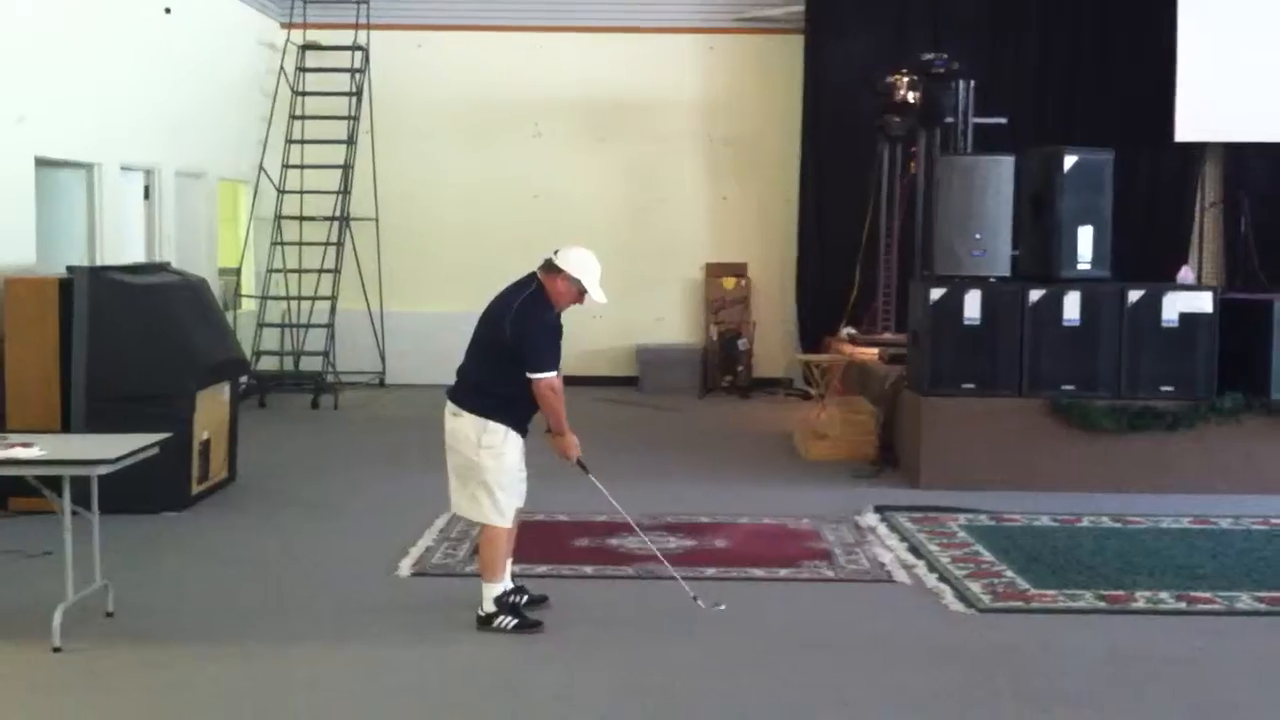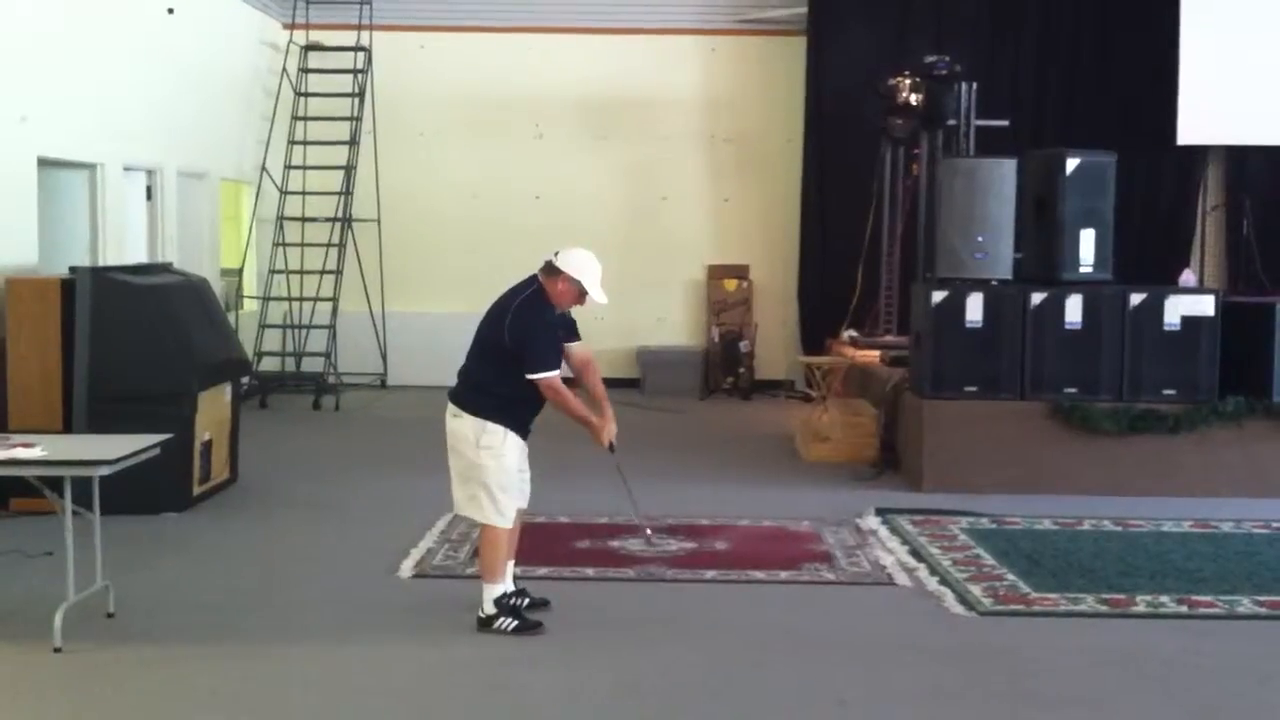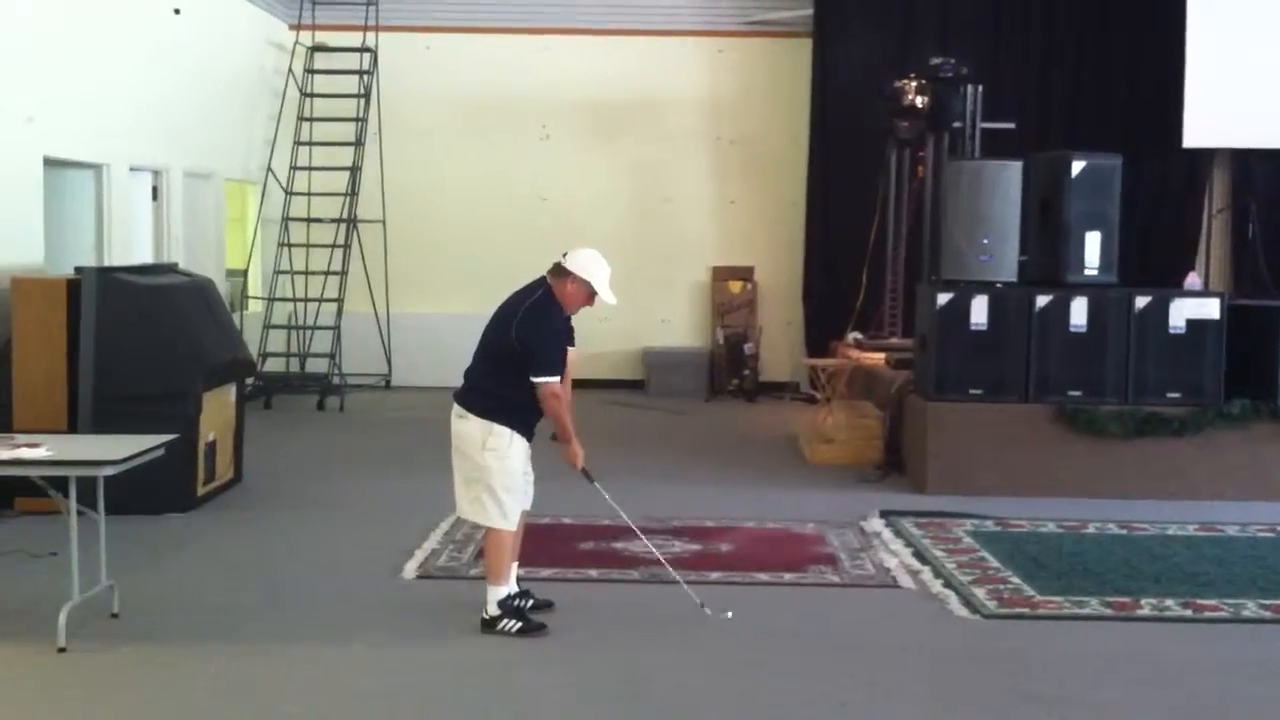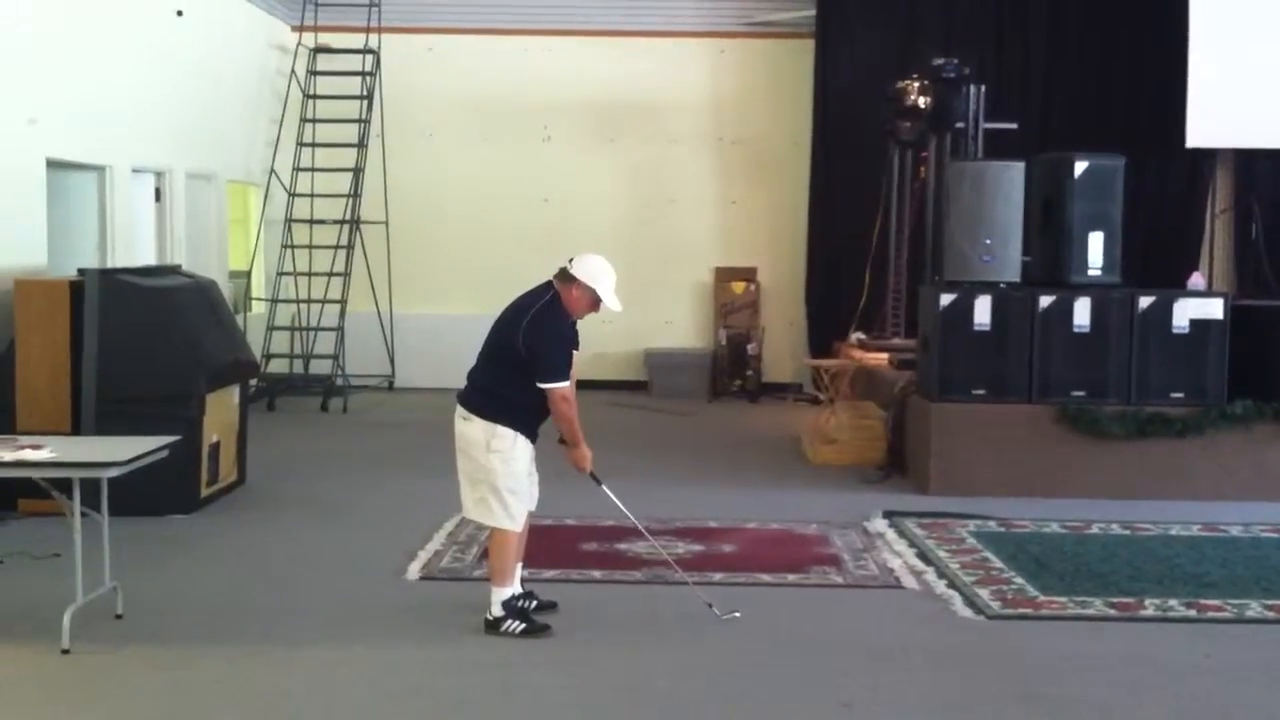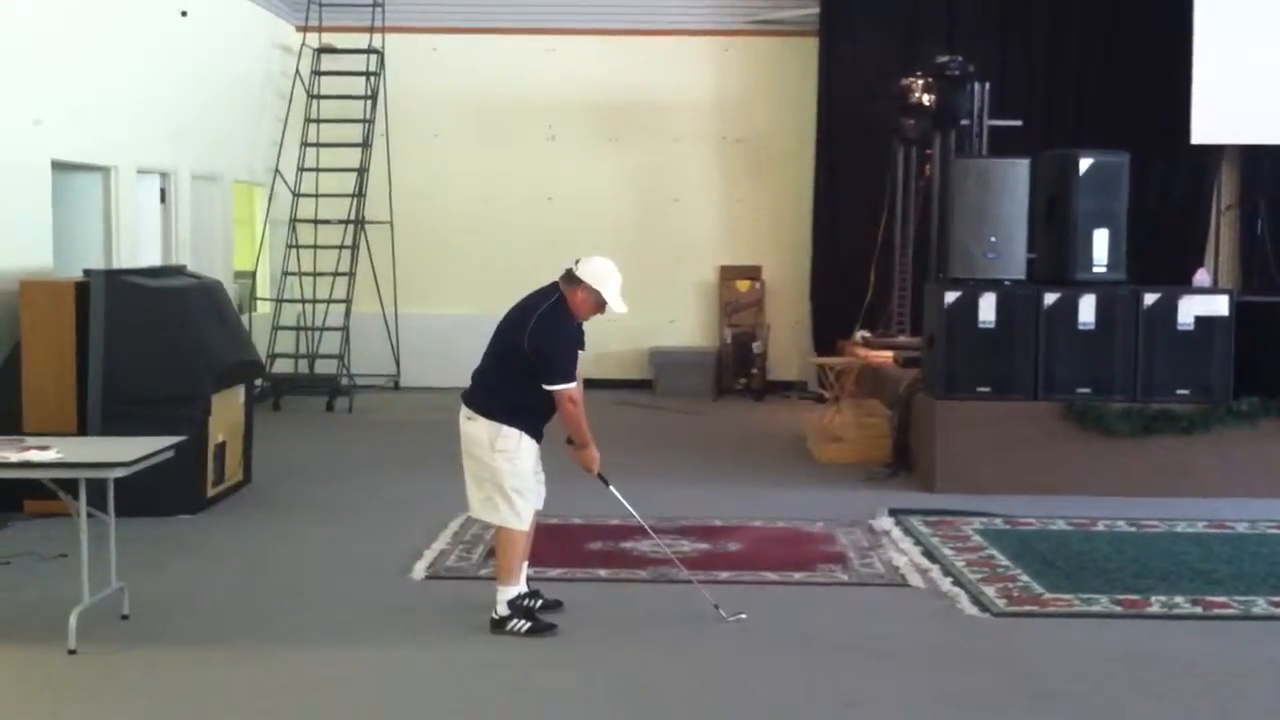
dt=0.5s
person 1, frame 1
left shoulder: (536, 299)
right shoulder: (533, 314)
left elbow: (550, 376)
right elbow: (545, 387)
left wrist: (559, 429)
right wrist: (563, 434)
left hip: (496, 418)
right hip: (484, 422)
left knee: (509, 506)
right knee: (497, 513)
left ankle: (504, 587)
right ankle: (492, 606)
person 1, frame 2
left shoulder: (548, 306)
right shoulder: (529, 314)
left elbow: (580, 359)
right elbow: (551, 386)
left wrist: (606, 411)
right wrist: (593, 423)
left hip: (503, 420)
right hip: (484, 422)
left knee: (513, 506)
right knee: (497, 513)
left ankle: (505, 588)
right ankle: (492, 608)
person 1, frame 3
left shoulder: (549, 305)
right shoulder: (540, 317)
left elbow: (562, 372)
right elbow: (550, 393)
left wrist: (566, 435)
right wrist: (569, 441)
left hip: (505, 421)
right hip: (490, 424)
left knee: (516, 507)
right knee: (502, 515)
left ankle: (509, 590)
right ankle: (497, 609)
person 1, frame 4
left shoulder: (552, 307)
right shoulder: (546, 323)
left elbow: (565, 380)
right elbow: (559, 397)
left wrist: (571, 437)
right wrist: (577, 445)
left hip: (507, 421)
right hip: (493, 425)
left knee: (521, 507)
right knee: (507, 515)
left ankle: (513, 590)
right ankle: (500, 610)
person 1, frame 5
left shoulder: (557, 307)
right shoulder: (552, 325)
left elbow: (571, 381)
right elbow: (567, 398)
left wrist: (579, 438)
right wrist: (585, 445)
left hip: (511, 420)
right hip: (498, 425)
left knee: (528, 506)
right knee: (514, 514)
left ankle: (518, 590)
right ankle: (507, 609)
